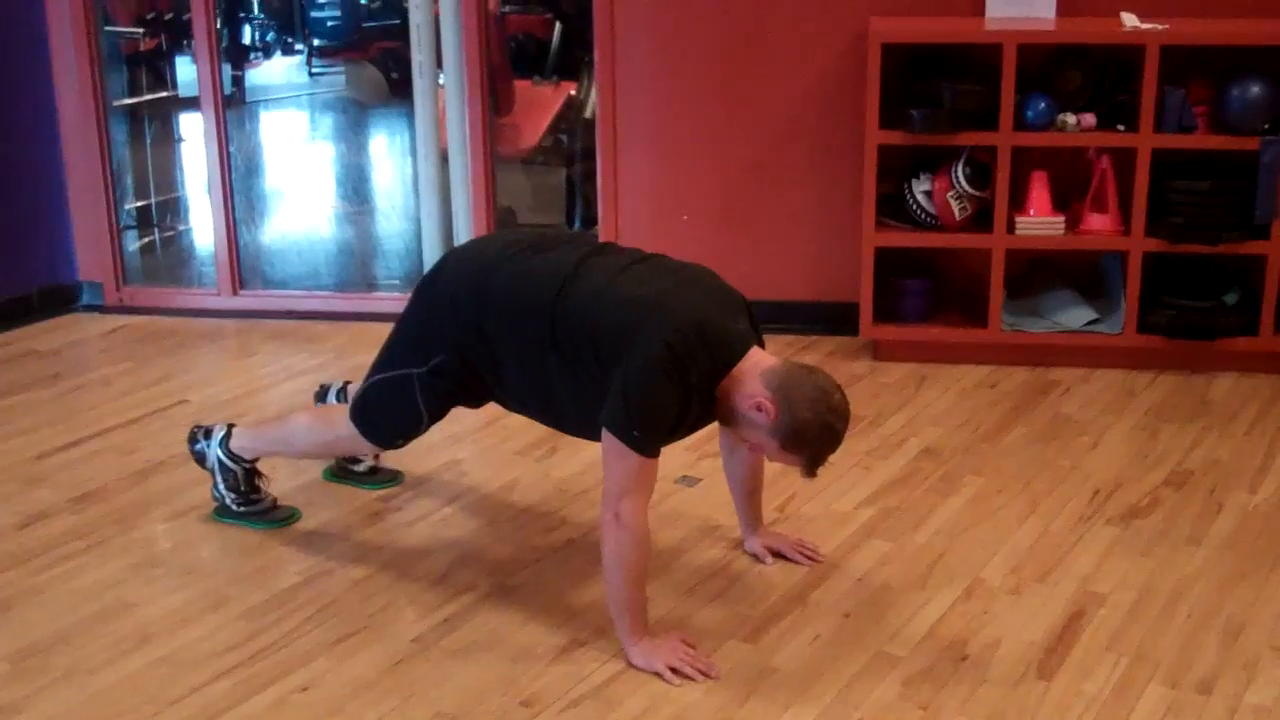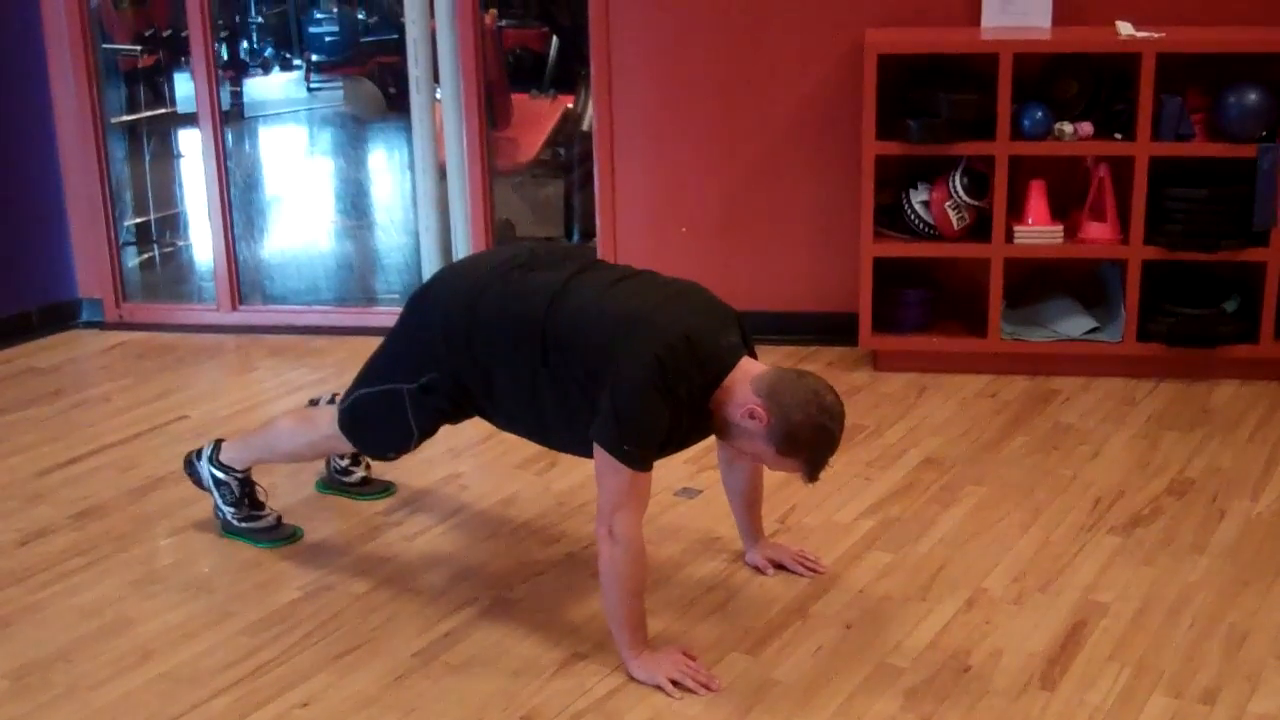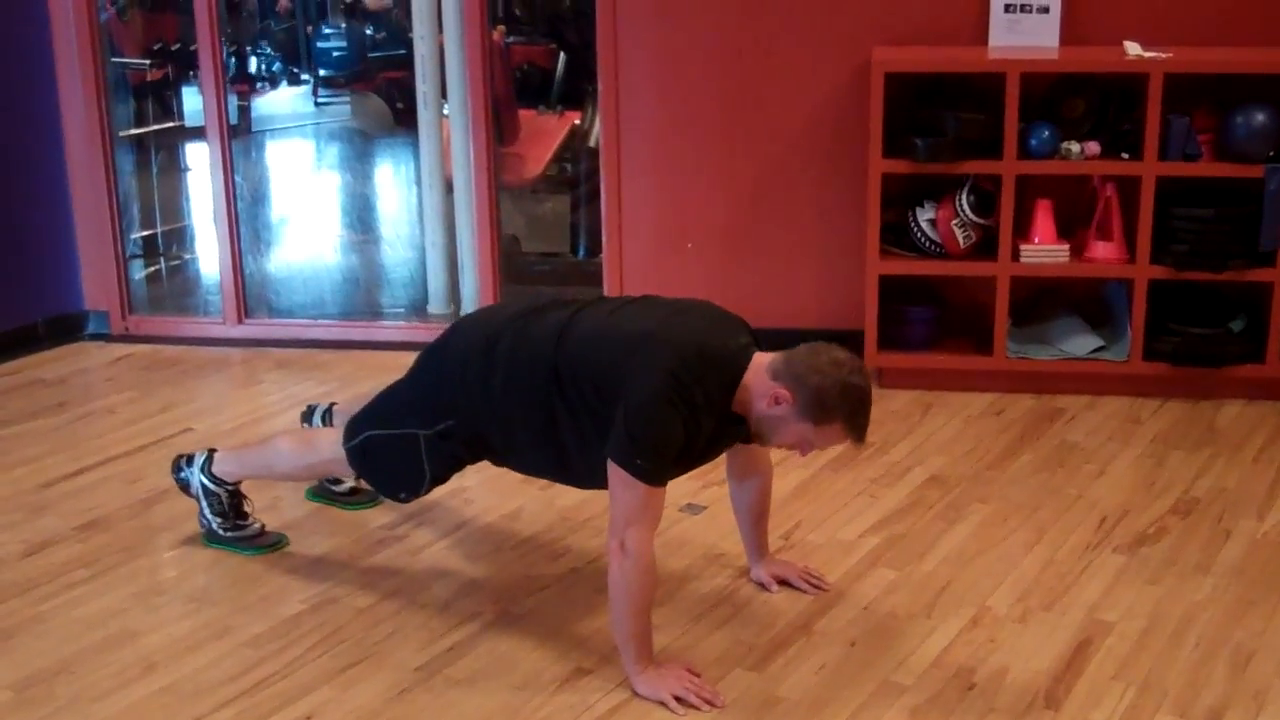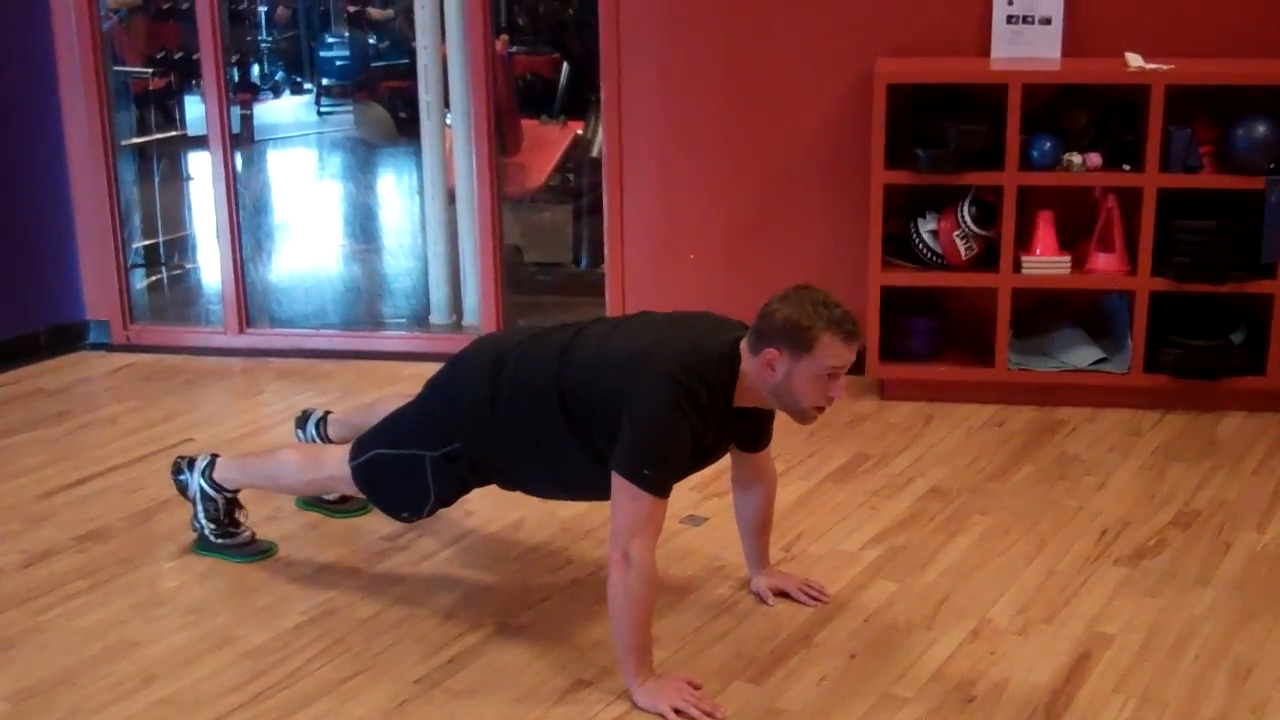
dt=0.4s
person 1, frame 1
left shoulder: (739, 337)
right shoulder: (664, 367)
left elbow: (735, 439)
right elbow: (622, 513)
left wrist: (753, 528)
right wrist: (637, 640)
left hip: (518, 271)
right hip: (470, 298)
right knee: (368, 431)
left ankle: (343, 393)
right ankle: (228, 446)
person 1, frame 2
left shoulder: (733, 356)
right shoulder: (652, 380)
left elbow: (737, 456)
right elbow: (617, 528)
left wrist: (755, 541)
right wrist: (637, 654)
left hip: (514, 292)
right hip: (461, 321)
right knee: (357, 427)
left ankle: (331, 402)
right ankle: (222, 462)
person 1, frame 3
left shoulder: (745, 362)
right shoulder: (668, 393)
left elbow: (749, 466)
right elbow: (629, 543)
left wrist: (759, 557)
left hip: (515, 353)
right hip: (476, 377)
right knee: (354, 453)
left ankle: (328, 414)
right ankle: (211, 472)
person 1, frame 4
left shoulder: (746, 368)
right shoulder: (672, 396)
left elbow: (754, 472)
right elbow: (631, 553)
left wrist: (760, 569)
left hip: (518, 379)
right hip: (483, 409)
left knee: (406, 425)
right knee: (356, 472)
left ankle: (323, 425)
right ankle: (211, 476)
